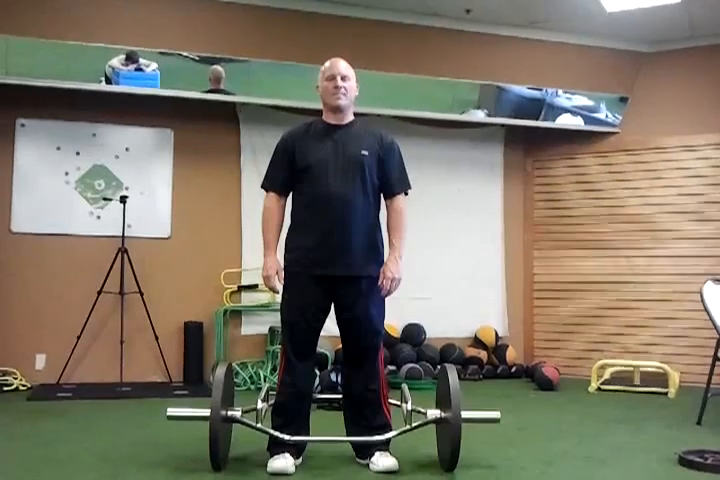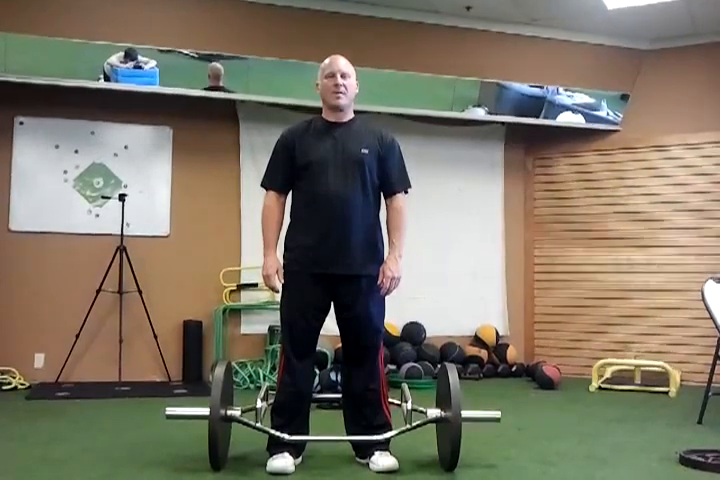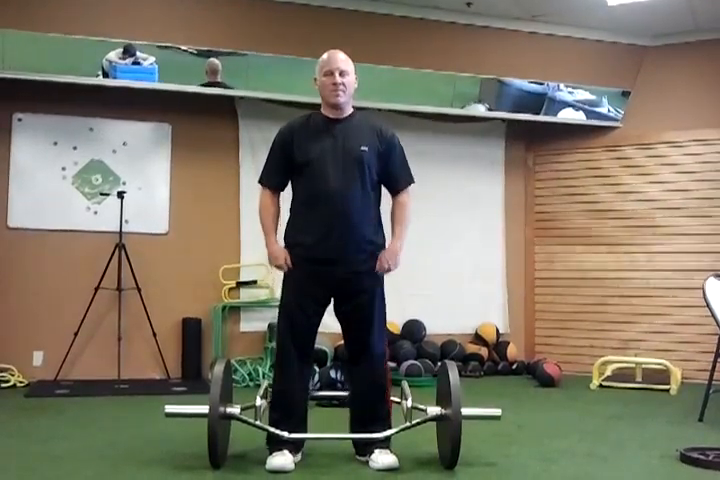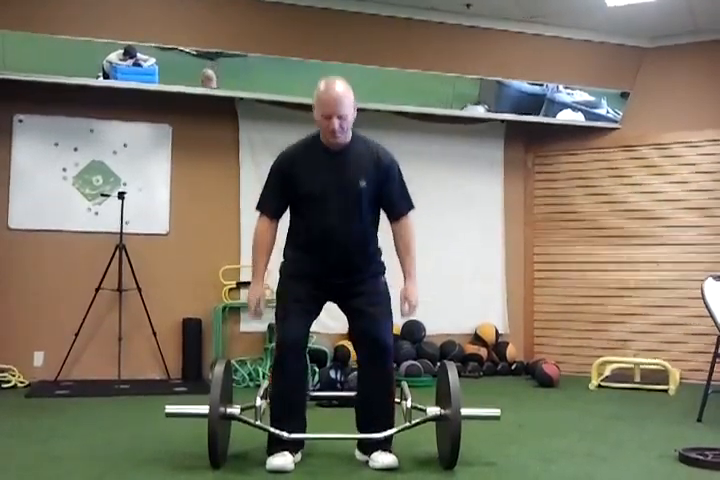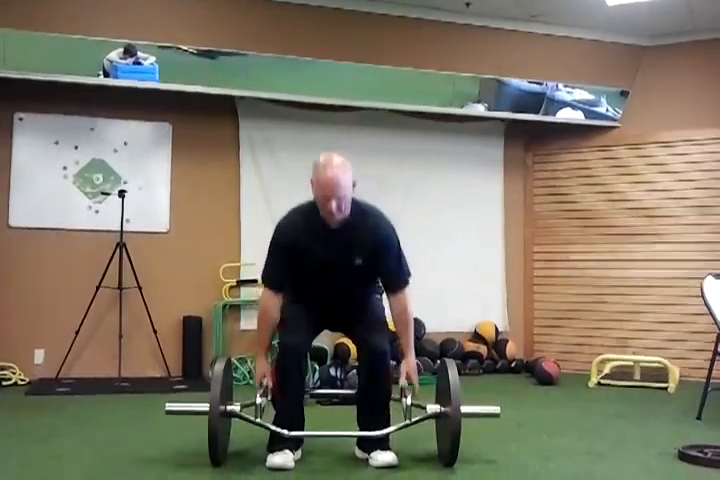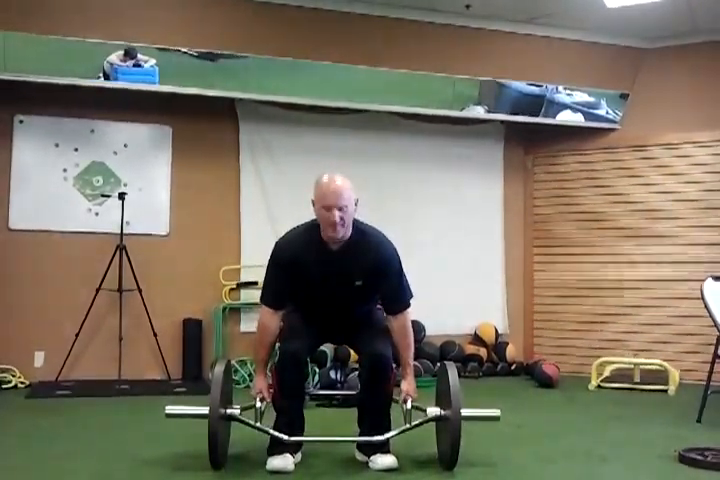
dt=0.4s
person 1, frame 1
left shoulder: (380, 142)
right shoulder: (295, 140)
left elbow: (396, 201)
right elbow: (275, 198)
left wrist: (395, 256)
right wrist: (270, 254)
left hip: (363, 269)
right hip: (305, 268)
left knee: (365, 356)
right knee: (296, 355)
left ankle: (372, 444)
right ankle: (285, 445)
person 1, frame 2
left shoulder: (380, 140)
right shoulder: (295, 138)
left elbow: (396, 200)
right elbow: (274, 196)
left wrist: (395, 256)
right wrist: (269, 253)
left hip: (363, 267)
right hip: (304, 267)
left knee: (365, 355)
right knee: (296, 354)
left ankle: (372, 444)
right ankle: (285, 444)
person 1, frame 3
left shoulder: (379, 135)
right shoulder: (293, 133)
left elbow: (401, 193)
right elbow: (269, 190)
left wrist: (396, 242)
right wrist: (272, 241)
left hip: (363, 264)
right hip: (305, 263)
left knee: (368, 353)
right knee: (293, 351)
left ankle: (373, 442)
right ankle: (285, 442)
person 1, frame 4
left shoulder: (378, 159)
right shoulder: (292, 159)
left elbow: (401, 219)
right elbow: (268, 219)
left wrist: (410, 279)
right wrist: (258, 279)
left hip: (363, 273)
right hip: (303, 273)
left knee: (378, 345)
right knee: (289, 344)
left ankle: (375, 442)
right ankle: (285, 443)
person 1, frame 5
left shoulder: (377, 227)
right shoulder: (292, 227)
left elbow: (398, 293)
right elbow: (272, 293)
left wrist: (409, 355)
right wrist: (262, 356)
left hip: (360, 303)
right hip: (305, 302)
left knee: (378, 350)
right knee: (289, 349)
left ankle: (374, 441)
right ankle: (285, 441)
person 1, frame 6
left shoulder: (379, 248)
right shoulder: (290, 247)
left elbow: (398, 313)
right elbow: (271, 311)
left wrist: (408, 374)
right wrist: (260, 373)
left hip: (362, 316)
right hip: (306, 315)
left knee: (379, 356)
right knee: (290, 354)
left ankle: (374, 443)
right ankle: (286, 444)
